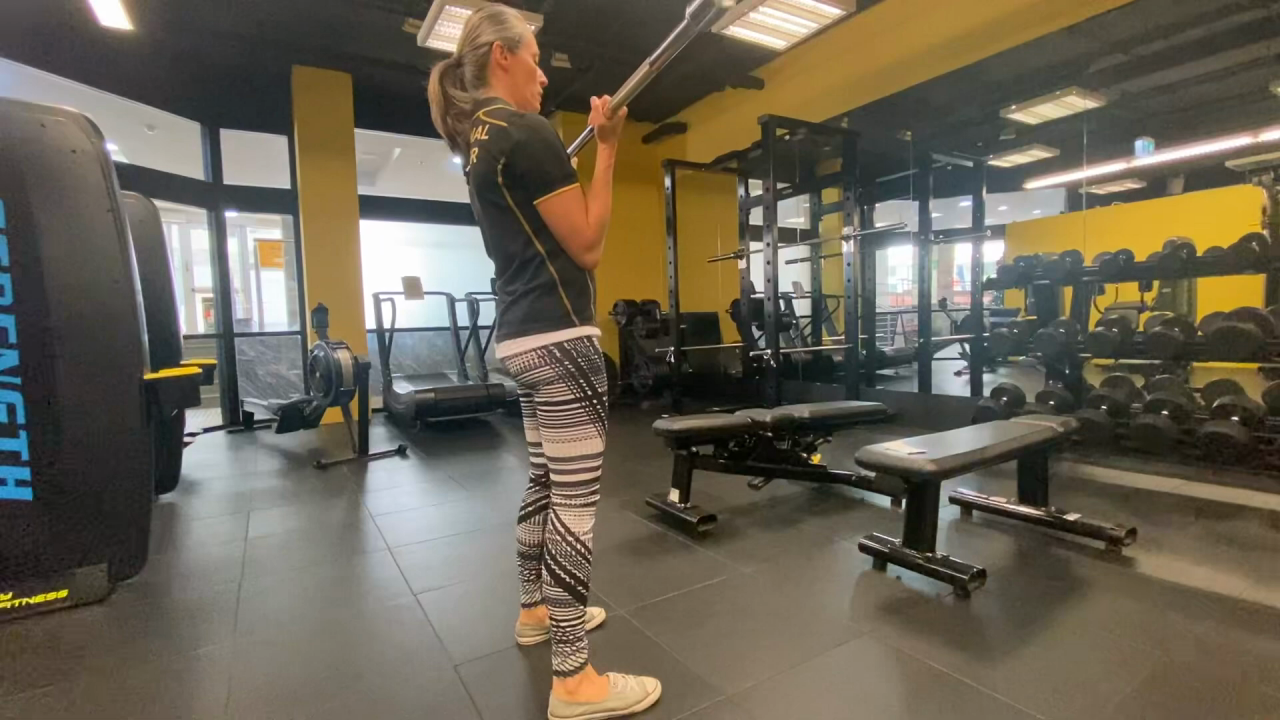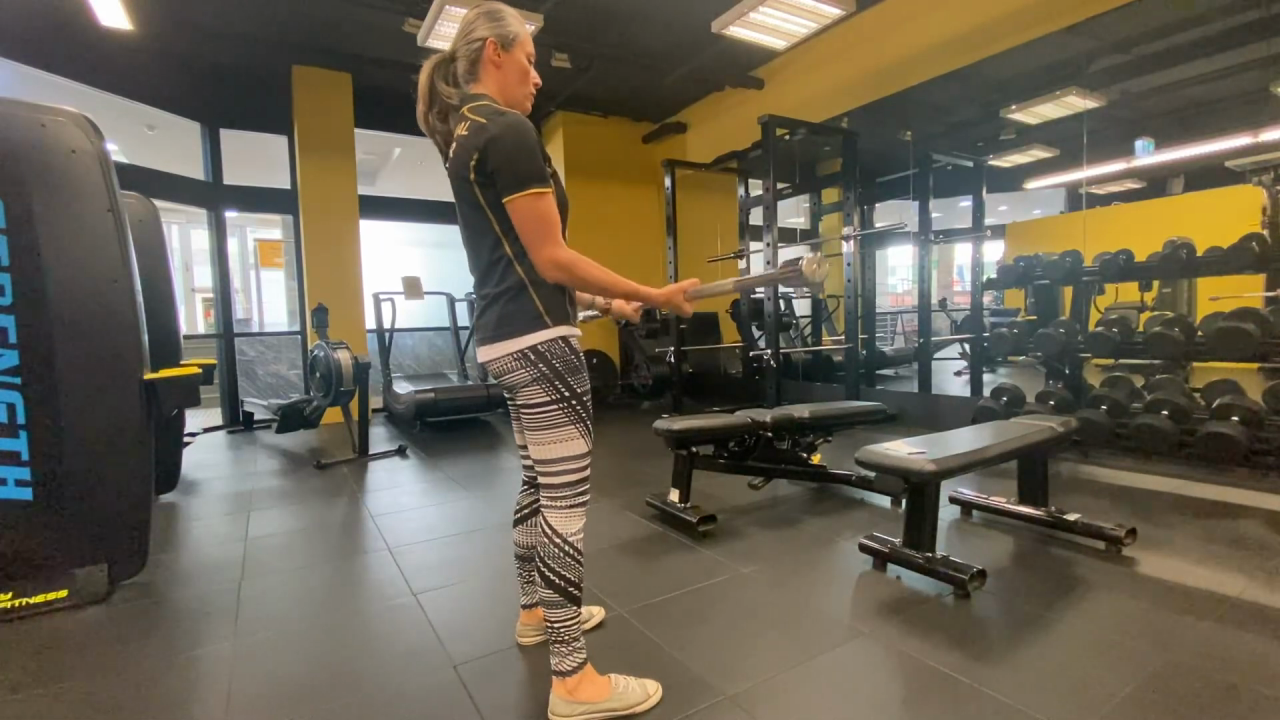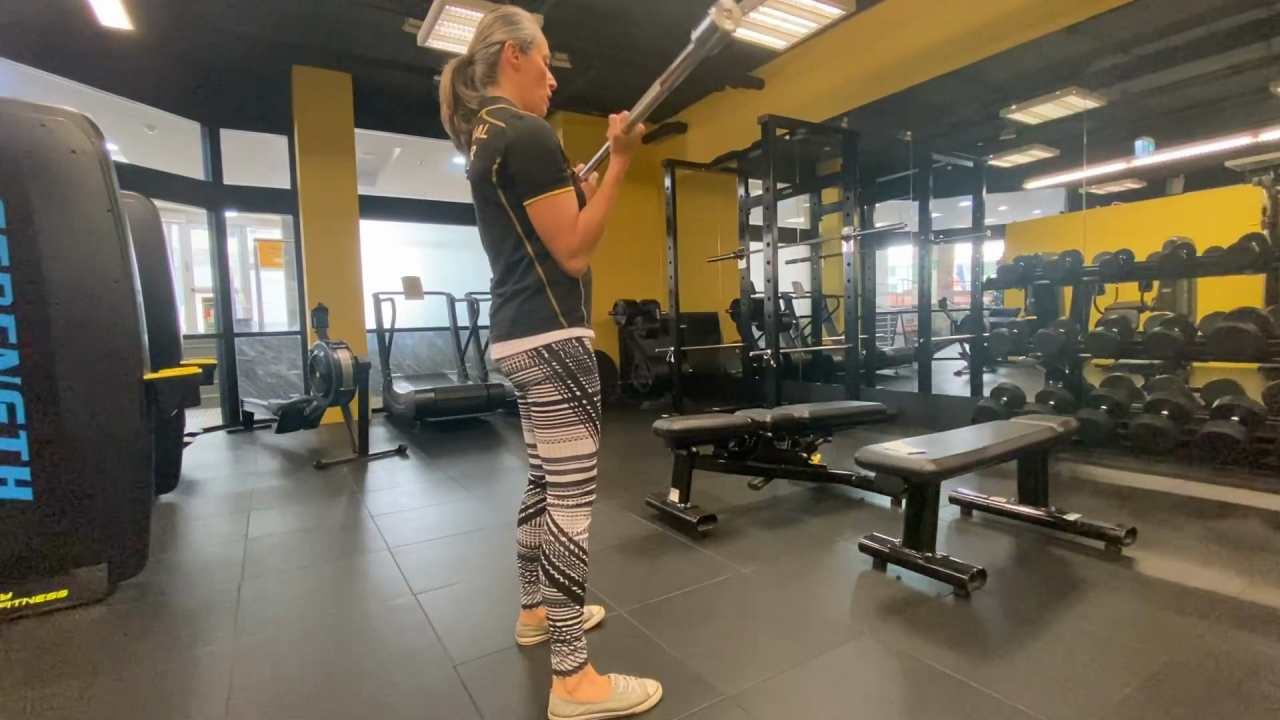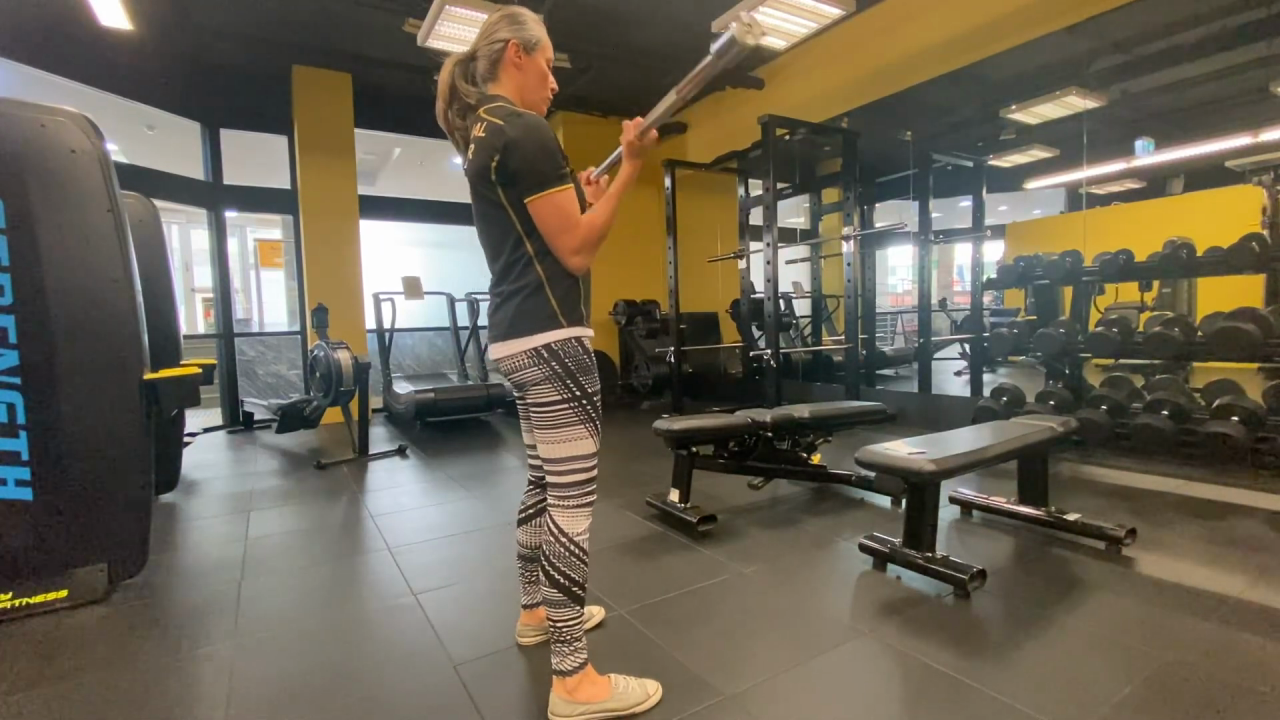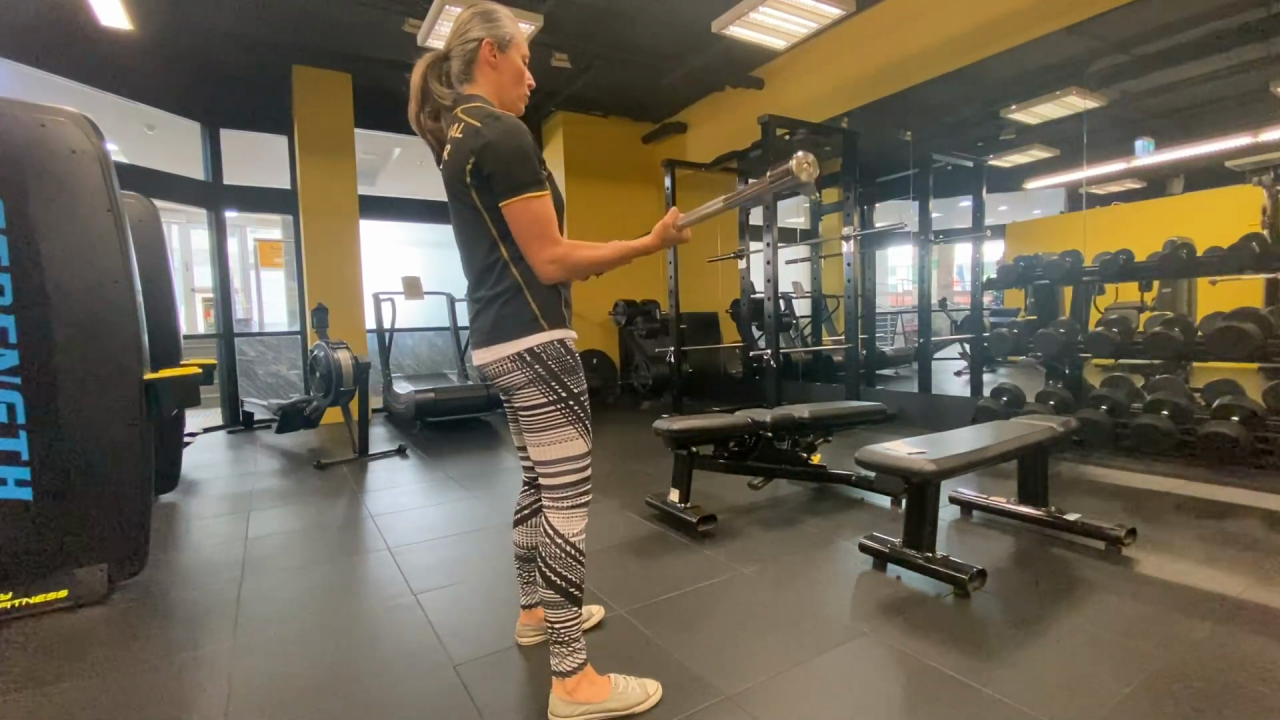
dt=1s
person 1, frame 1
left shoulder: (479, 138)
right shoulder: (527, 131)
right elbow: (586, 245)
left wrist: (578, 152)
right wrist: (607, 150)
left hip: (520, 334)
right hip: (558, 337)
left knee: (544, 481)
right knee: (576, 497)
left ankle: (535, 609)
person 1, frame 2
left shoulder: (466, 134)
right shoulder: (508, 132)
right elbow: (551, 259)
left wrist: (603, 301)
right wrist: (652, 295)
left hip: (505, 336)
right hip: (536, 339)
left knee: (539, 484)
right knee: (565, 499)
left ankle: (535, 611)
person 1, frame 3
left shoulder: (485, 136)
right shoulder: (527, 134)
right elbow: (574, 254)
left wrist: (579, 195)
right wrist: (620, 164)
left hip: (518, 333)
right hip: (550, 336)
left knee: (544, 479)
right knee: (572, 496)
left ankle: (535, 608)
person 1, frame 4
left shoulder: (483, 135)
right shoulder: (526, 131)
right elbow: (576, 253)
left wrist: (578, 190)
right wrist: (629, 171)
left hip: (517, 333)
right hip: (550, 336)
left knee: (544, 479)
right knee: (572, 496)
left ankle: (536, 610)
person 1, frame 5
left shoulder: (459, 136)
right shoulder: (503, 135)
right elbow: (550, 262)
left wrist: (596, 250)
right wrist: (646, 243)
left hip: (499, 337)
right hip: (532, 339)
left knee: (539, 483)
right knee: (567, 498)
left ankle: (535, 611)
